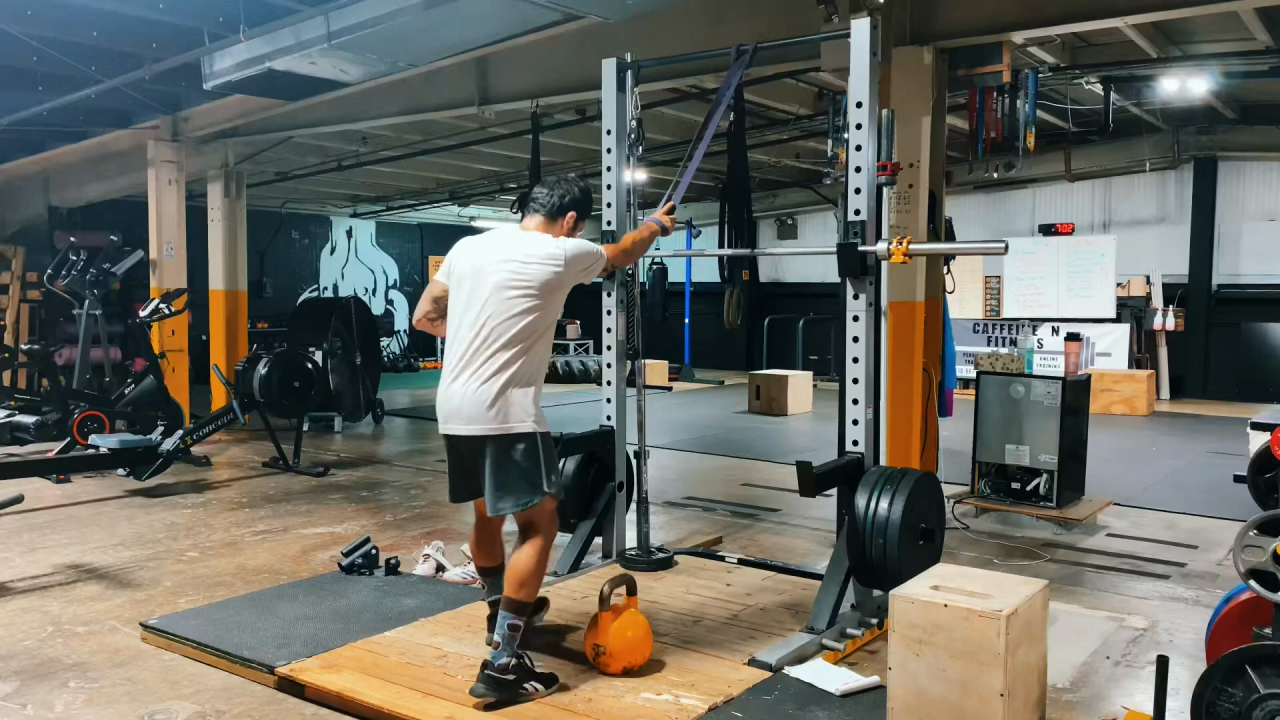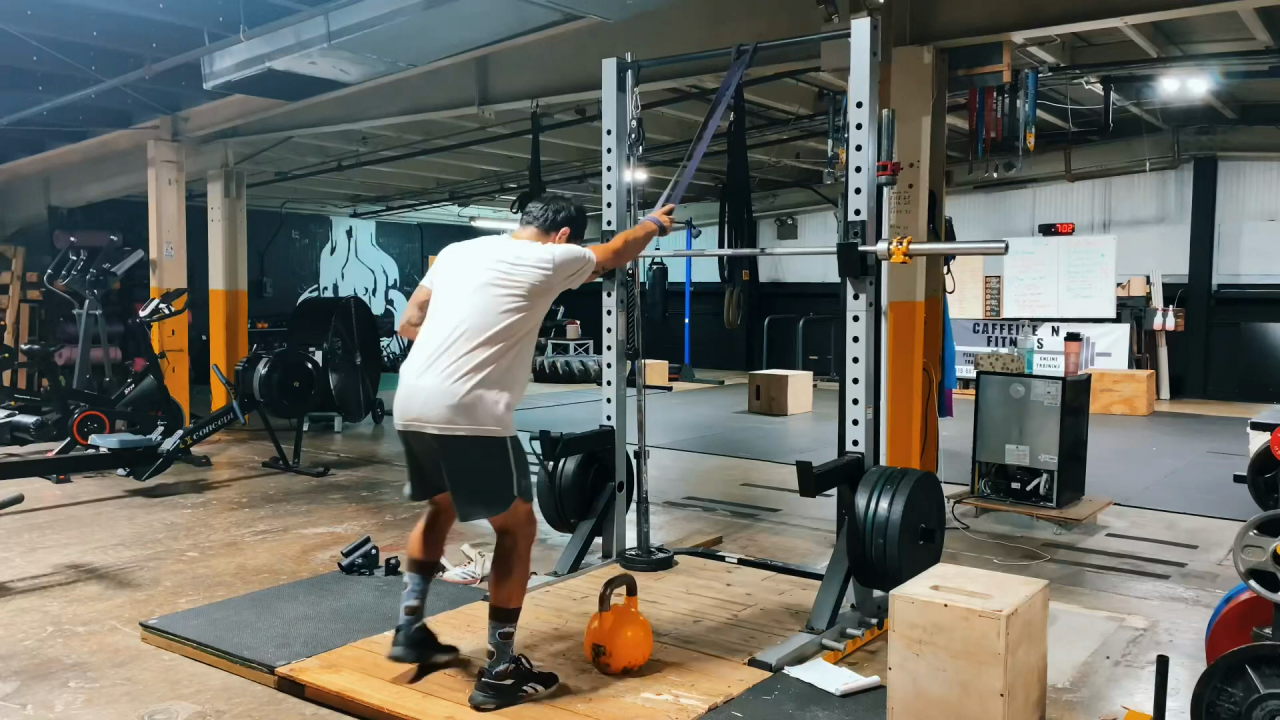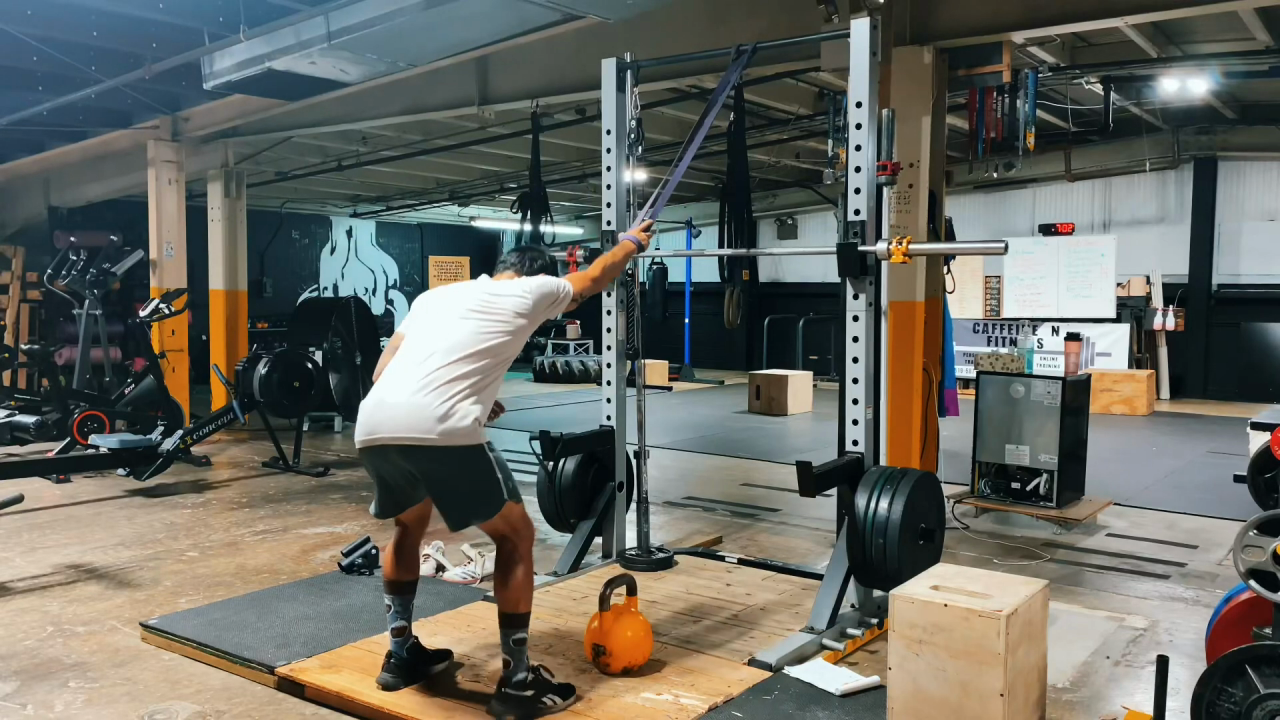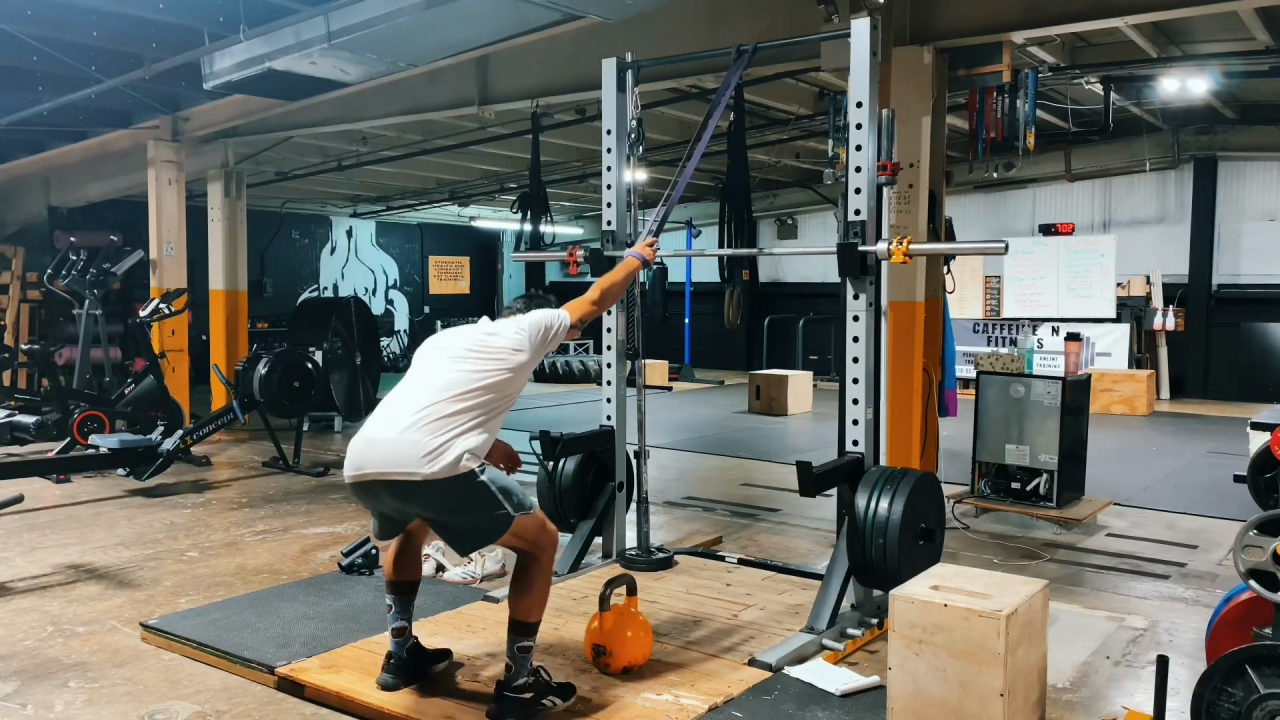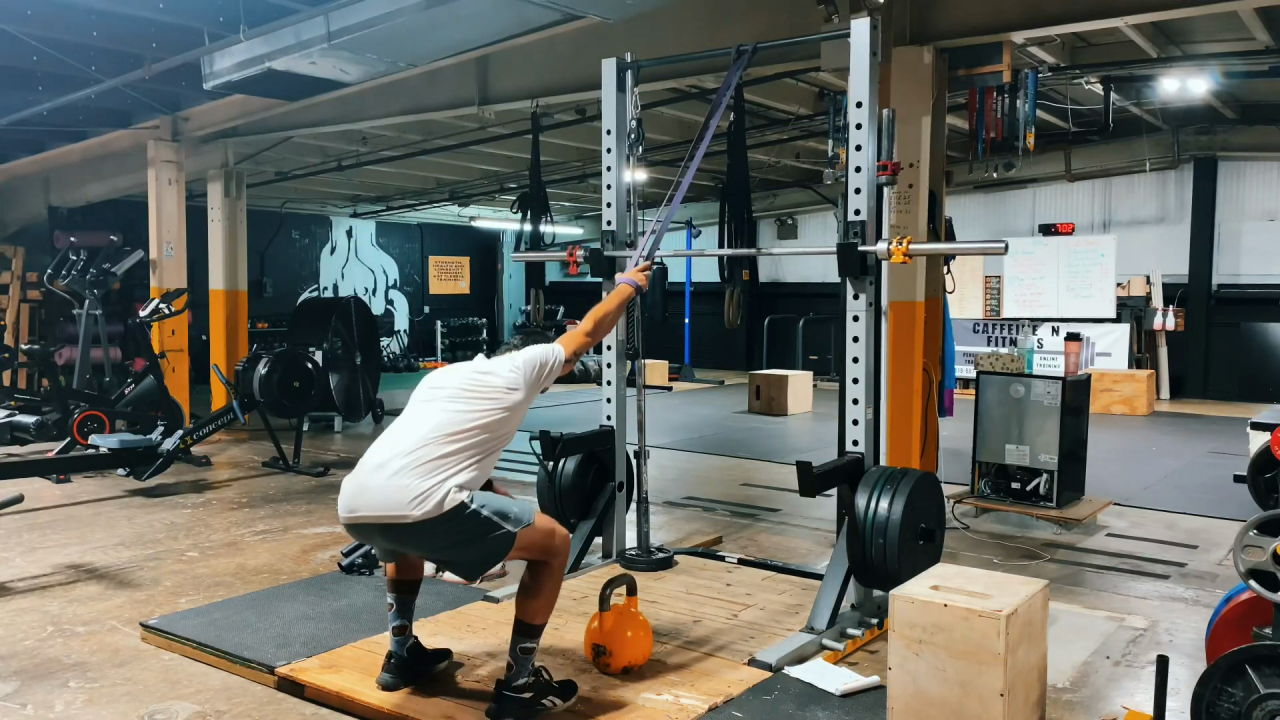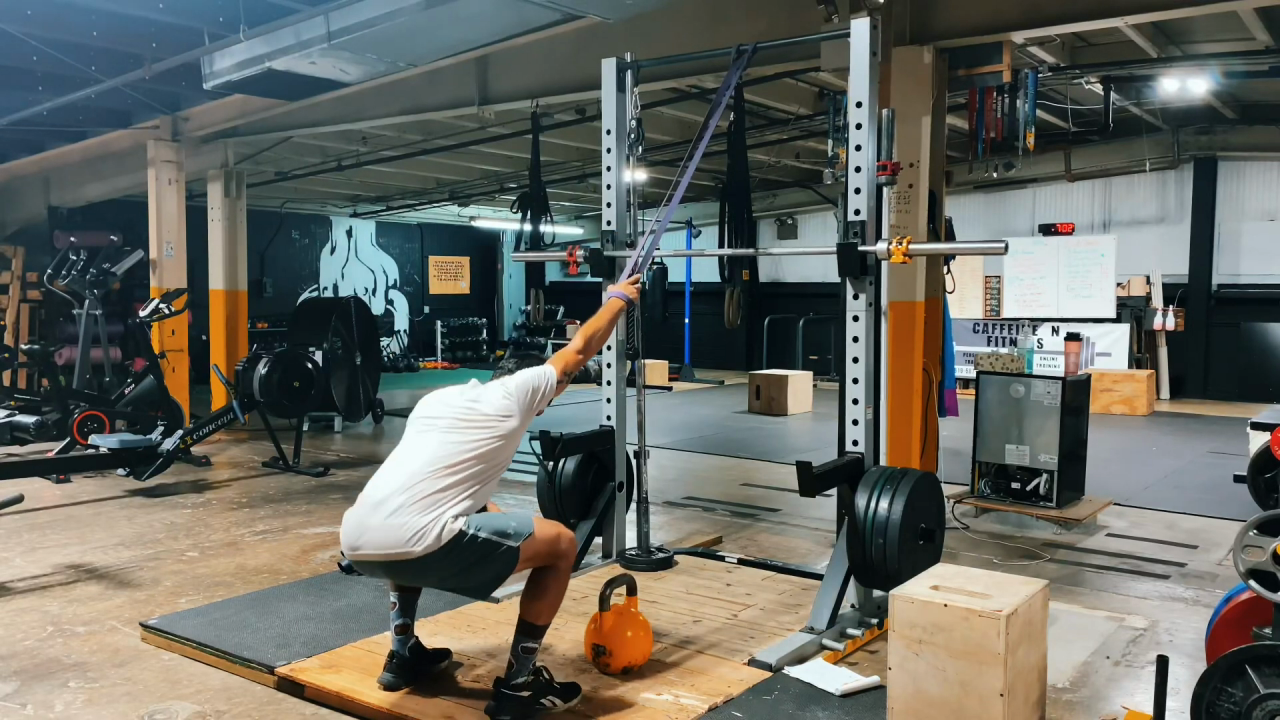
dt=0.3s
person 1, frame 1
left shoulder: (466, 247)
right shoulder: (559, 255)
left elbow: (423, 316)
right elbow: (620, 255)
right wrist: (656, 224)
left hip: (453, 407)
right hip: (505, 412)
left knee: (488, 516)
right knee: (538, 525)
left ankle: (506, 616)
right ankle: (502, 664)
person 1, frame 2
left shoulder: (457, 252)
right shoulder: (548, 260)
left elbow: (409, 325)
right elbow: (615, 252)
right wrist: (653, 223)
left hip: (411, 402)
right hip: (468, 413)
left knee: (440, 507)
right knee: (516, 530)
left ankle: (410, 633)
right ankle: (500, 672)
person 1, frame 3
left shoulder: (435, 295)
right shoulder: (529, 292)
right elbow: (593, 278)
right wrist: (632, 242)
left hip: (372, 425)
right hip: (438, 429)
left knee: (410, 523)
right knee: (516, 535)
left ankle: (401, 653)
person 1, frame 4
left shoulder: (444, 337)
right shoulder: (527, 331)
right elbow: (594, 300)
left wrist: (488, 445)
right wrist: (635, 259)
left hip: (361, 464)
right hip: (423, 467)
left knee: (409, 527)
right knee: (540, 540)
left ankle: (402, 655)
person 1, frame 5
left shoulder: (445, 373)
right shoulder: (521, 368)
right elbow: (588, 331)
left wrist: (490, 492)
right wrist: (628, 285)
left hip: (354, 506)
right hip: (416, 505)
right knee: (553, 544)
left ankle: (402, 655)
person 1, frame 6
left shoulder: (438, 397)
right shoulder: (515, 394)
right elbow: (579, 349)
left wrist: (483, 508)
right wrist: (619, 299)
left hip: (356, 543)
right hip: (410, 547)
right knee: (560, 545)
left ankle: (404, 655)
